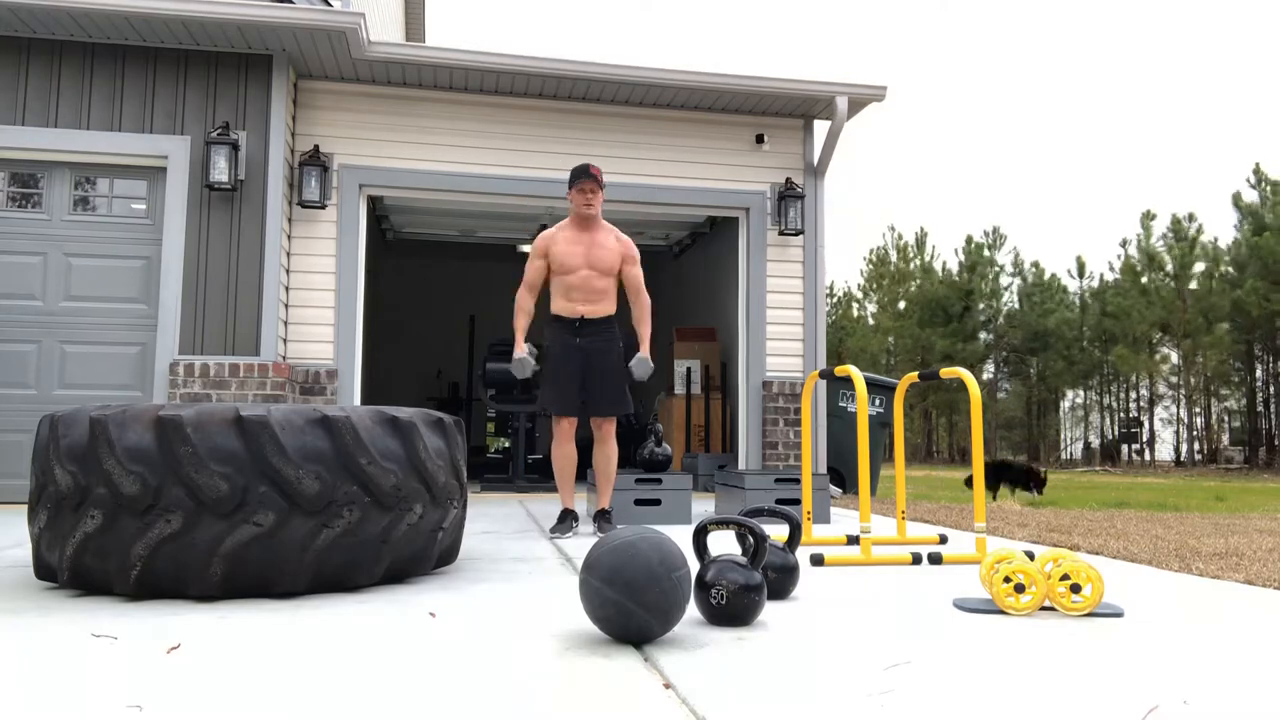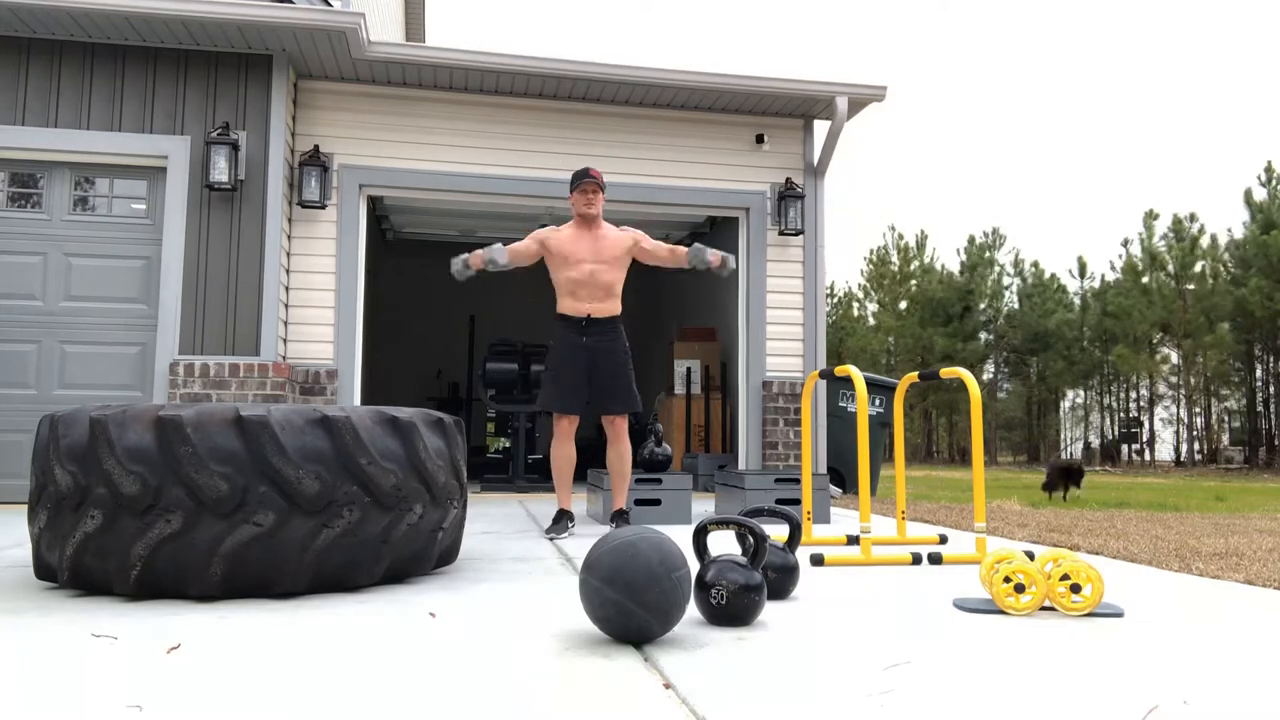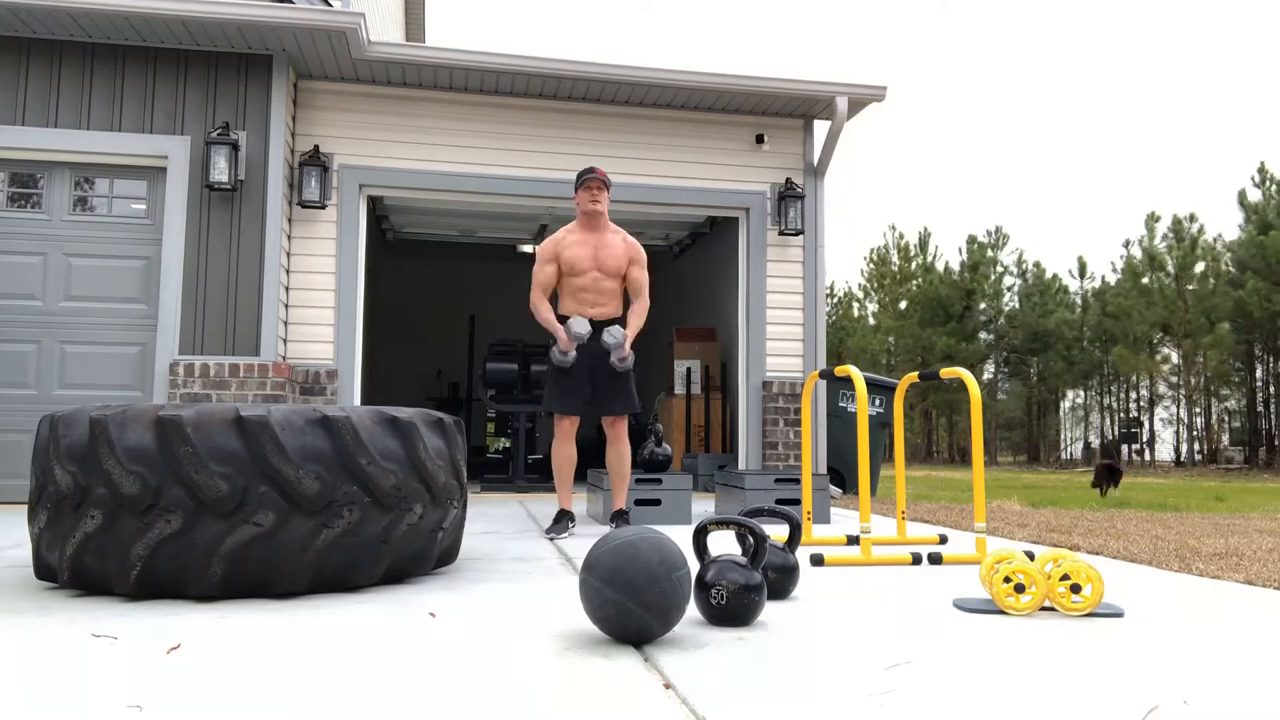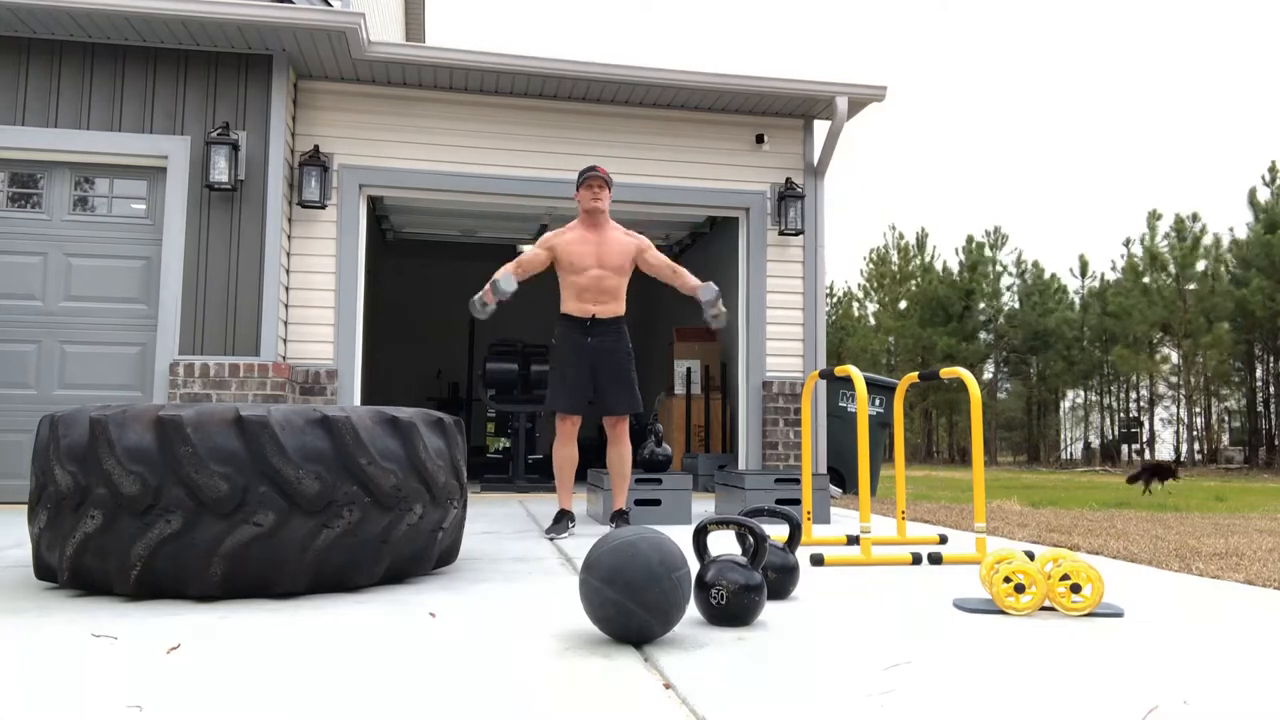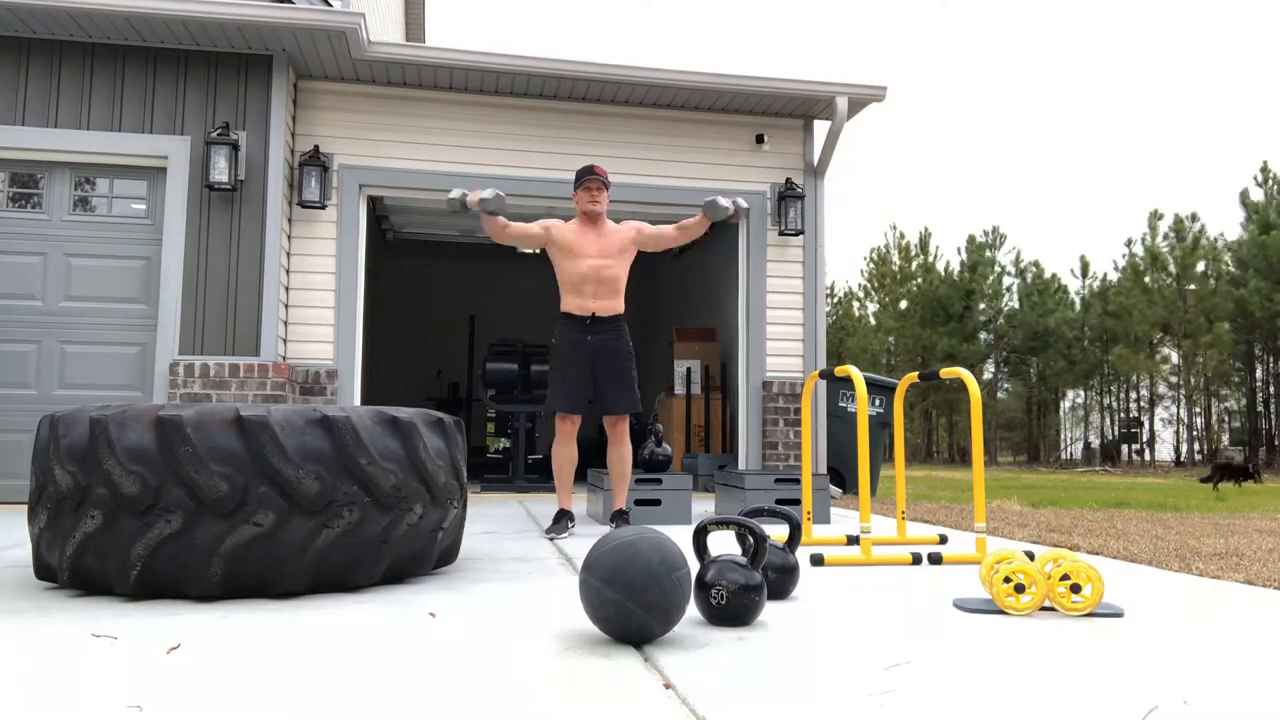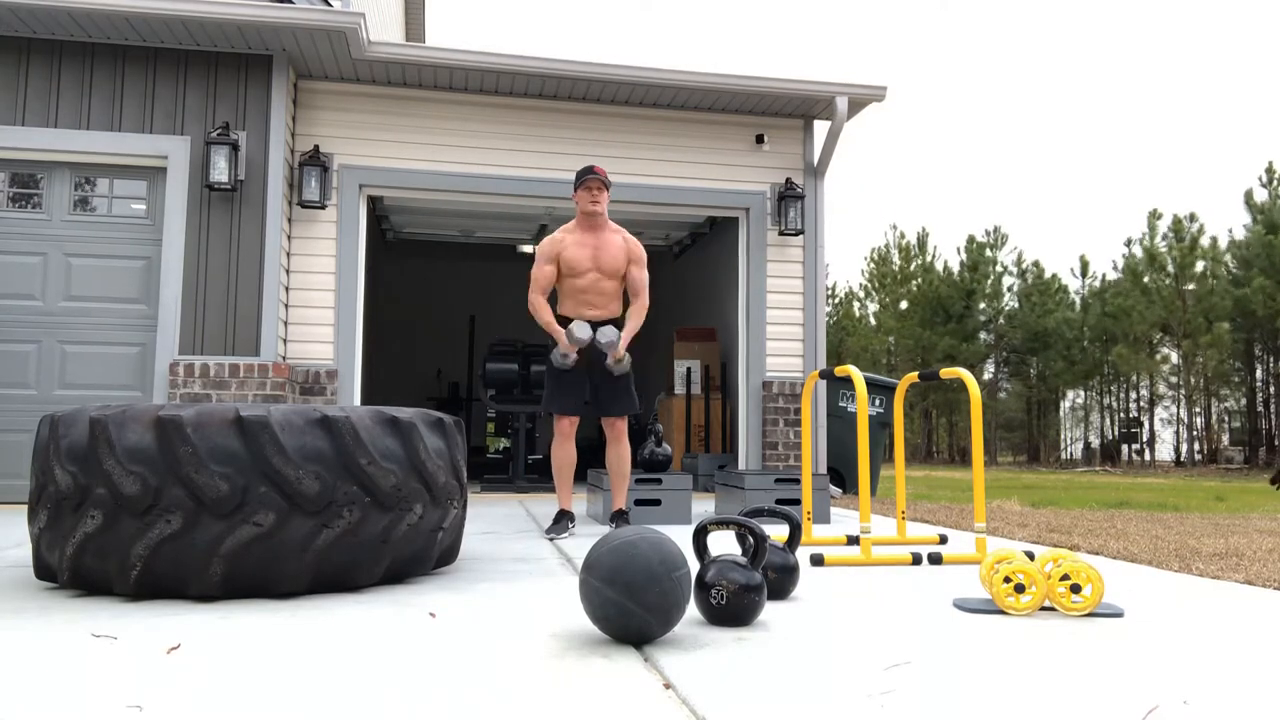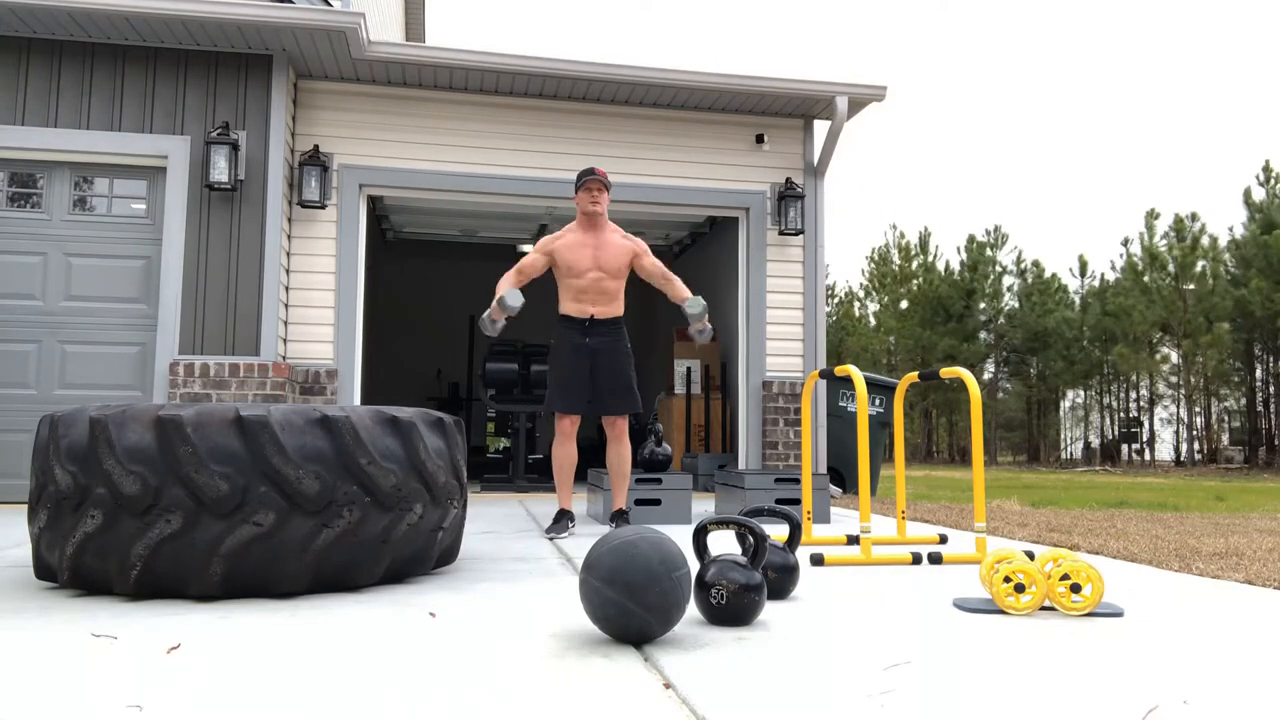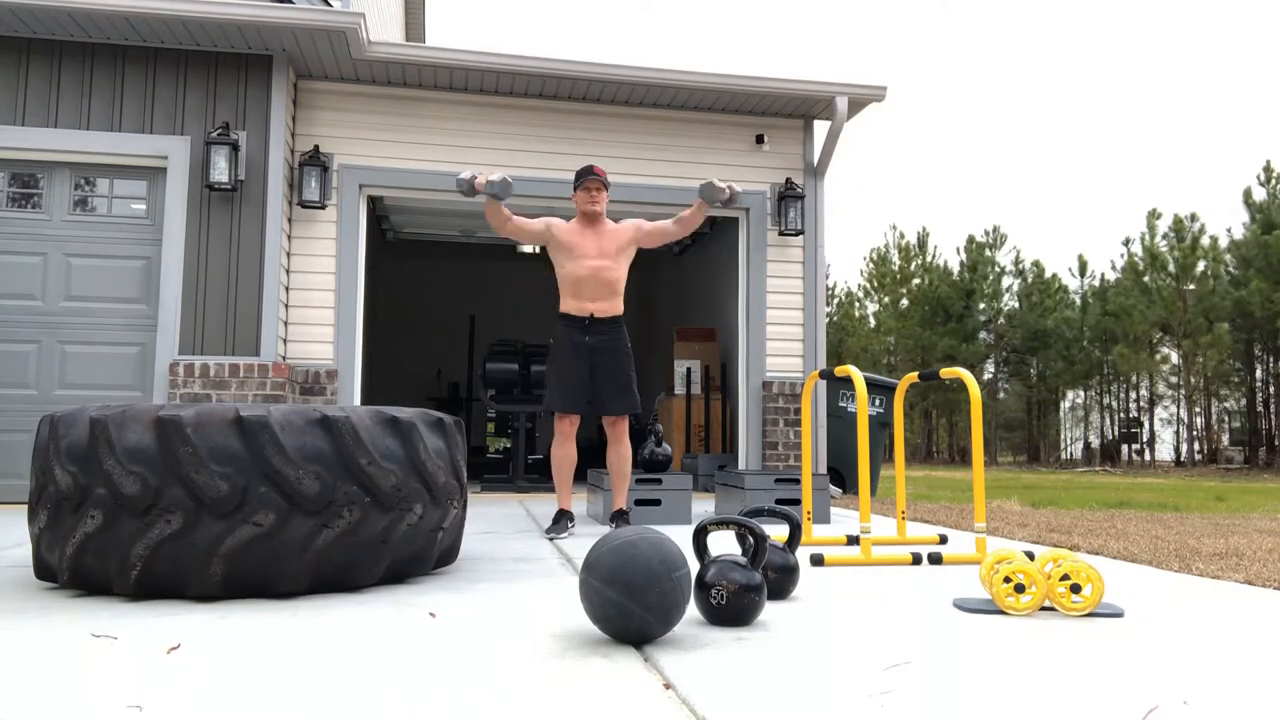
dt=0.1s
person 1, frame 1
left shoulder: (621, 244)
right shoulder: (548, 241)
left elbow: (639, 297)
right elbow: (527, 292)
left wrist: (645, 348)
right wrist: (520, 342)
left hip: (604, 335)
right hip: (562, 334)
left knee: (605, 428)
right knee: (563, 427)
left ankle: (604, 511)
right ankle: (567, 511)
person 1, frame 2
left shoulder: (625, 238)
right shoulder: (551, 237)
left elbow: (665, 253)
right elbow: (511, 254)
left wrist: (701, 256)
right wrist: (482, 258)
left hip: (609, 333)
right hip: (570, 333)
left knee: (617, 426)
right knee: (563, 425)
left ankle: (619, 511)
right ankle: (564, 512)
person 1, frame 3
left shoulder: (629, 245)
right shoulder: (555, 243)
left elbow: (641, 298)
right elbow: (538, 297)
left wrist: (629, 340)
right wrist: (559, 333)
right hip: (569, 338)
left knee: (617, 427)
right knee: (564, 426)
left ankle: (619, 512)
right ankle: (564, 512)
person 1, frame 4
left shoulder: (631, 241)
right shoulder: (557, 239)
left elbow: (670, 270)
right elbow: (517, 267)
left wrist: (701, 291)
left hip: (612, 335)
right hip: (570, 333)
left knee: (618, 426)
right knee: (566, 426)
left ankle: (620, 512)
right ankle: (564, 512)
person 1, frame 5
left shoulder: (630, 233)
right shoulder: (554, 232)
left elbow: (679, 235)
right elbow: (503, 233)
left wrist: (707, 216)
right wrist: (485, 210)
left hip: (613, 333)
right hip: (571, 332)
left knee: (618, 426)
right knee: (566, 424)
left ankle: (620, 512)
right ankle: (564, 512)
person 1, frame 6
left shoulder: (628, 244)
right shoulder: (555, 242)
left elbow: (641, 298)
right elbow: (537, 296)
left wrist: (624, 339)
right wrist: (560, 336)
right hip: (566, 335)
left knee: (617, 427)
right knee: (564, 427)
left ankle: (619, 512)
right ankle: (564, 513)
person 1, frame 7
left shoulder: (630, 244)
right shoulder: (555, 242)
left elbow: (665, 278)
right elbow: (516, 274)
left wrist: (691, 303)
right wrist: (501, 298)
left hip: (613, 336)
right hip: (570, 335)
left knee: (618, 427)
right knee: (565, 426)
left ankle: (620, 512)
right ankle: (564, 512)
person 1, frame 8
left shoulder: (629, 232)
right shoulder: (556, 231)
left elbow: (678, 226)
right elbow: (505, 225)
left wrist: (704, 202)
right wrist: (491, 197)
left hip: (611, 332)
right hip: (570, 331)
left knee: (618, 426)
right knee: (564, 425)
left ankle: (620, 512)
right ankle: (564, 512)
